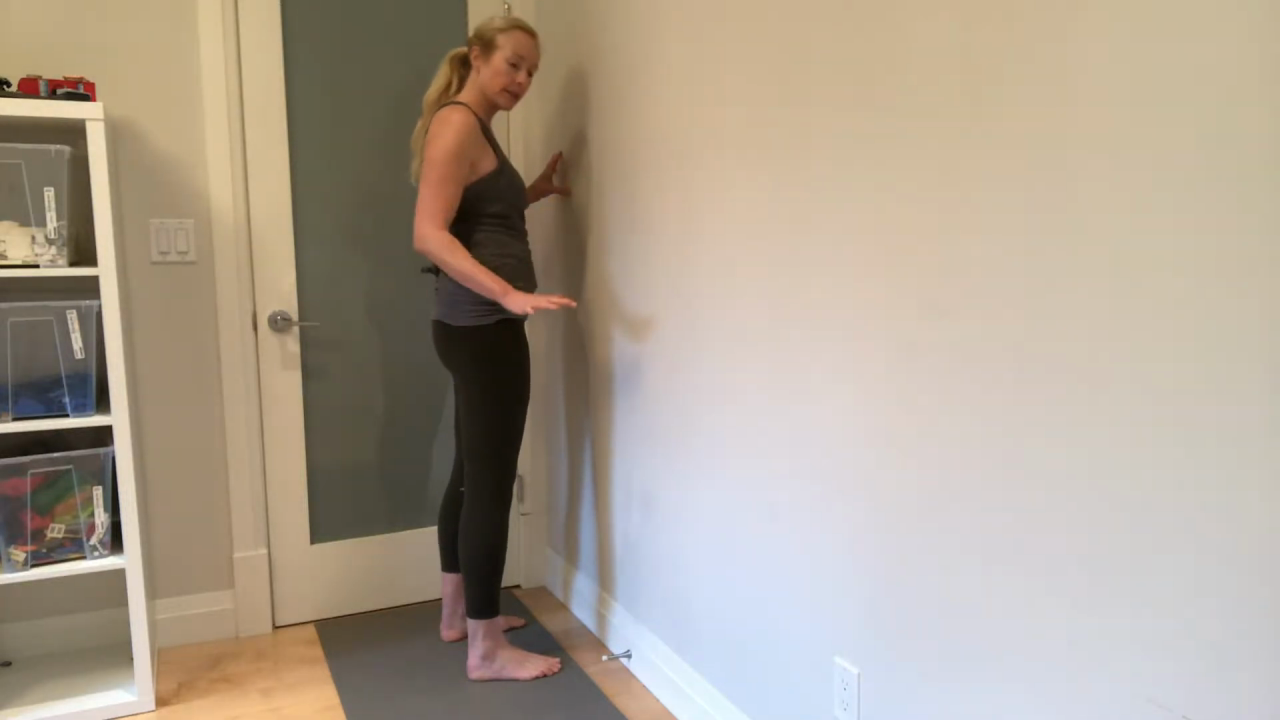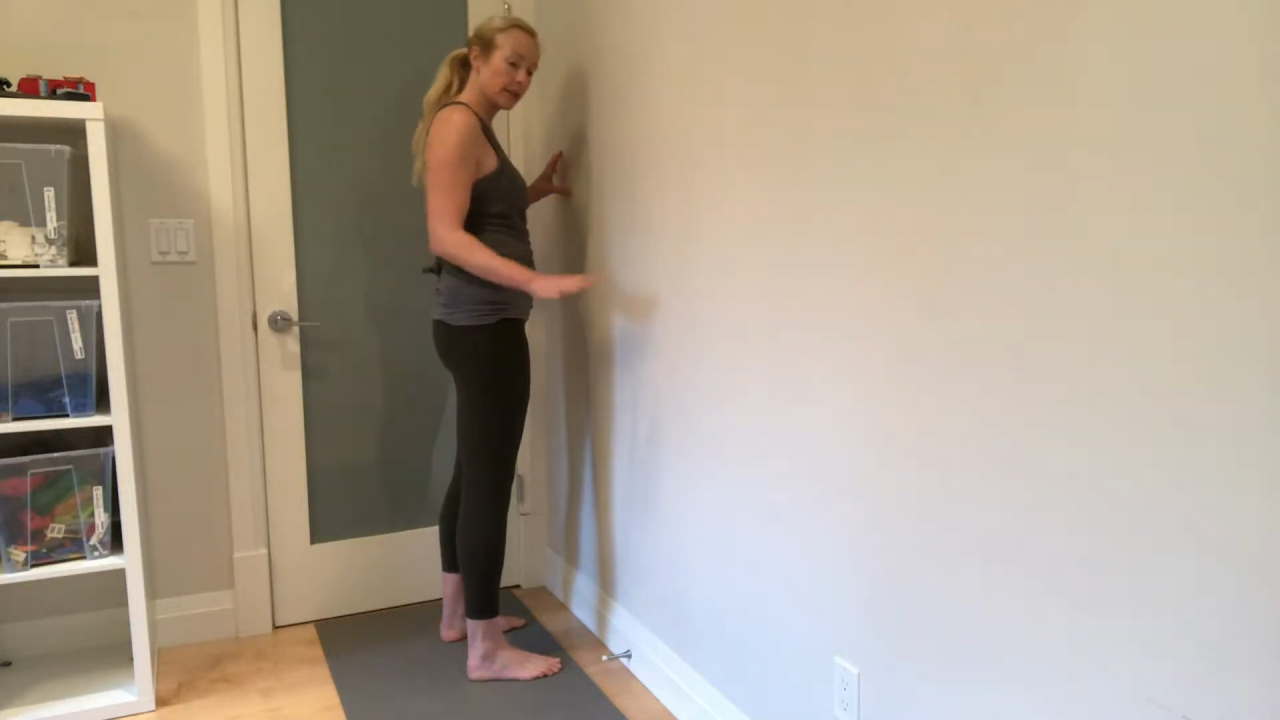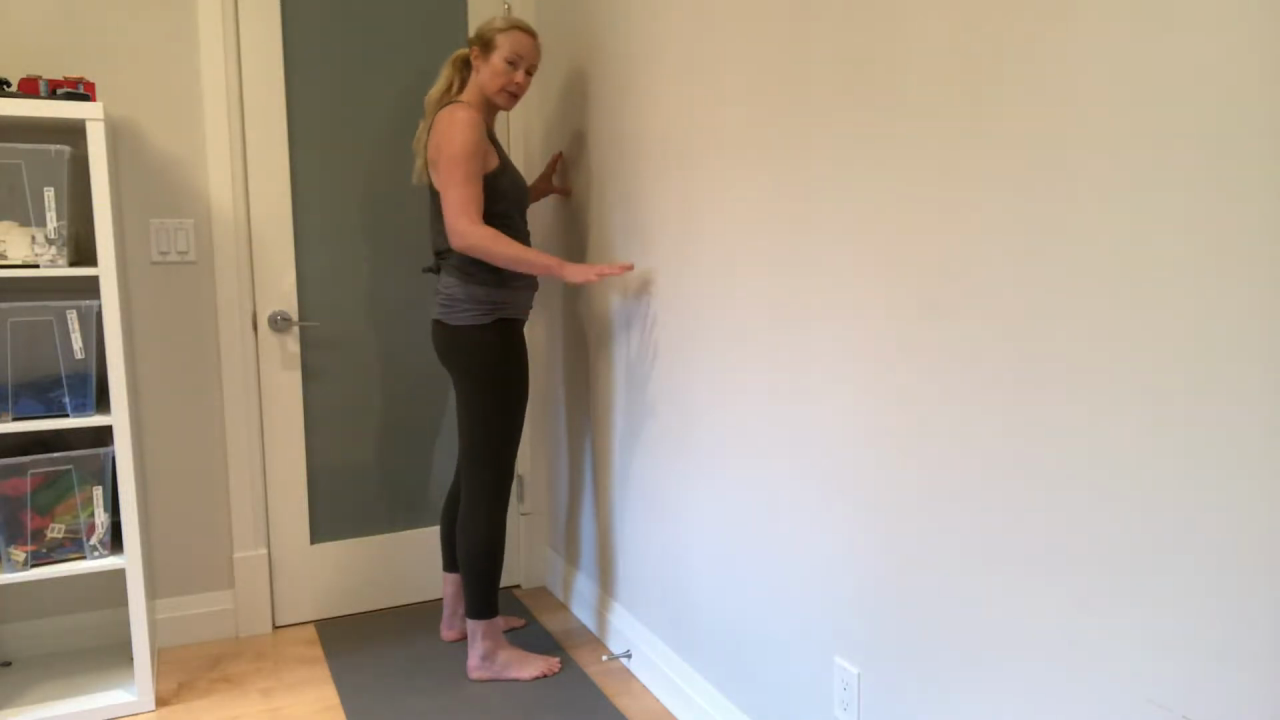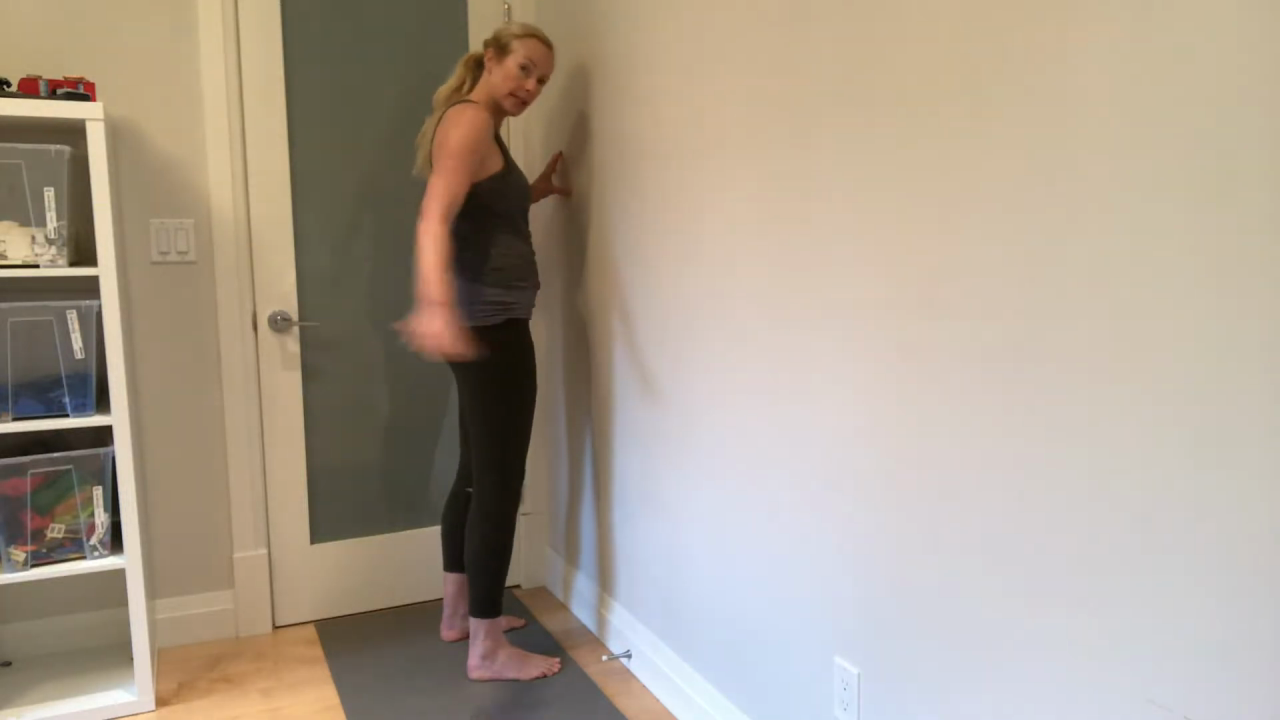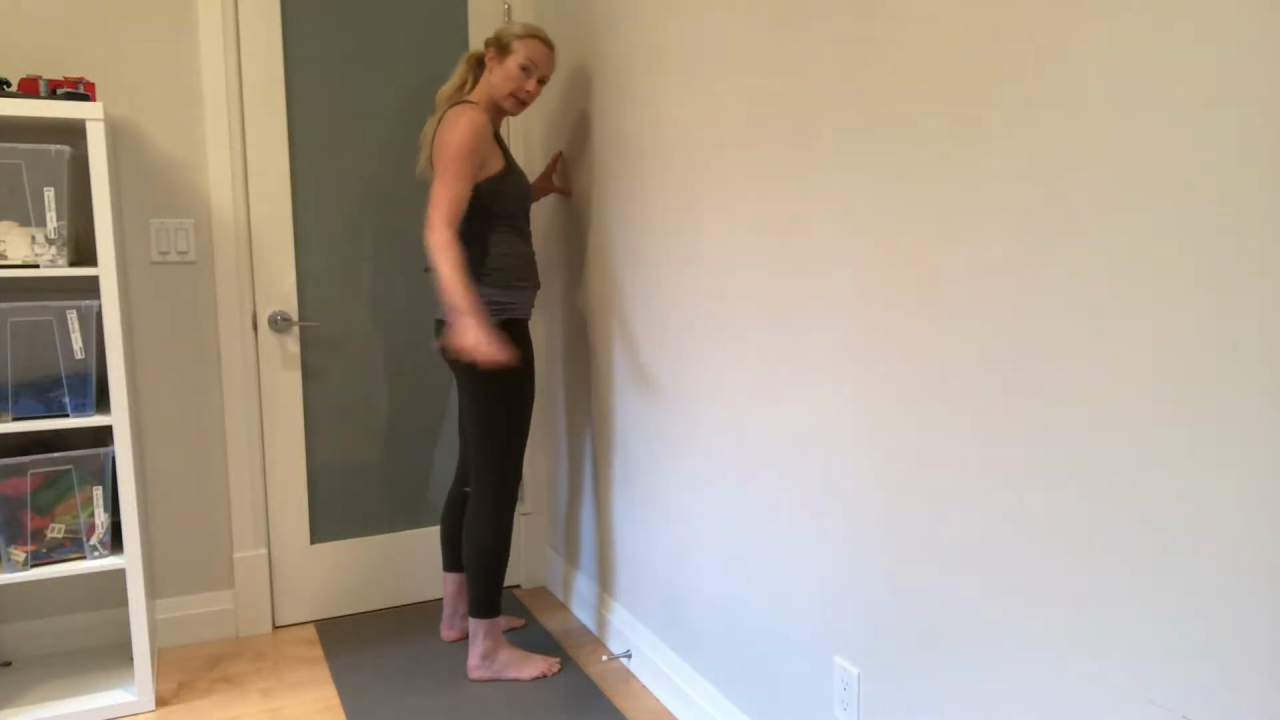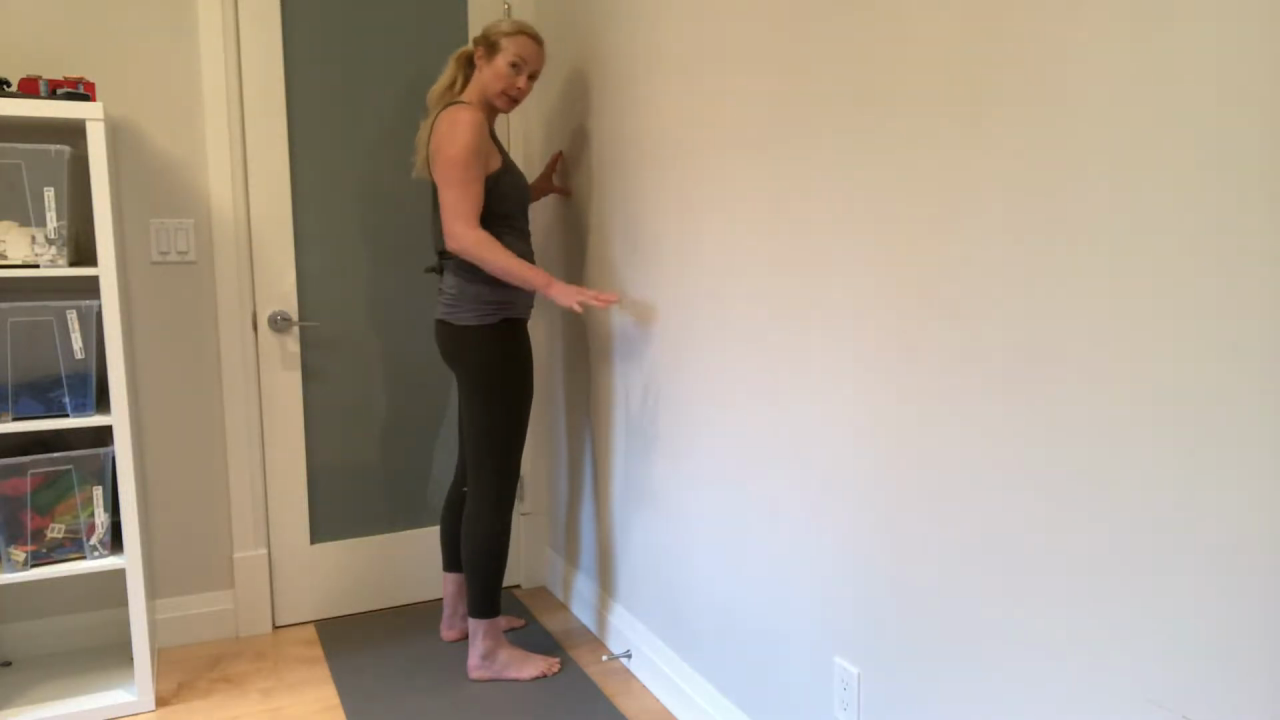
dt=0.2s
person 1, frame 1
left shoulder: (475, 128)
right shoulder: (456, 124)
right elbow: (430, 234)
left wrist: (533, 193)
right wrist: (510, 295)
left hip: (477, 326)
right hip: (482, 328)
left knee: (471, 474)
right knee: (489, 481)
left ankle: (457, 613)
right ankle: (485, 648)
person 1, frame 2
left shoulder: (474, 128)
right shoulder: (456, 124)
right elbow: (445, 235)
left wrist: (531, 193)
right wrist: (534, 281)
left hip: (479, 324)
right hip: (482, 326)
left knee: (473, 473)
right knee: (488, 481)
left ankle: (458, 613)
right ankle: (486, 648)
person 1, frame 3
left shoulder: (473, 128)
right shoulder: (459, 121)
right elbow: (464, 231)
left wrist: (533, 193)
right wrist: (563, 268)
left hip: (479, 323)
right hip: (482, 326)
left knee: (475, 473)
right knee: (489, 480)
left ankle: (458, 613)
right ankle: (487, 649)
person 1, frame 4
left shoulder: (481, 128)
right shoulder: (469, 120)
right elbow: (433, 220)
left wrist: (533, 192)
right wrist: (435, 306)
left hip: (488, 323)
right hip: (491, 325)
left knee: (478, 474)
right knee: (499, 481)
left ankle: (459, 612)
right ankle: (487, 648)
person 1, frame 5
left shoulder: (481, 125)
right shoulder: (468, 120)
right elbow: (440, 229)
left wrist: (533, 191)
right wrist: (466, 316)
left hip: (492, 321)
right hip: (490, 324)
left knee: (477, 472)
right knee: (497, 483)
left ankle: (458, 612)
right ankle: (488, 647)
person 1, frame 6
left shoulder: (472, 125)
right shoulder: (462, 121)
right elbow: (462, 234)
left wrist: (533, 191)
right wrist: (550, 285)
left hip: (479, 323)
right hip: (485, 325)
left knee: (475, 472)
right knee: (493, 480)
left ankle: (458, 613)
right ankle: (487, 648)
